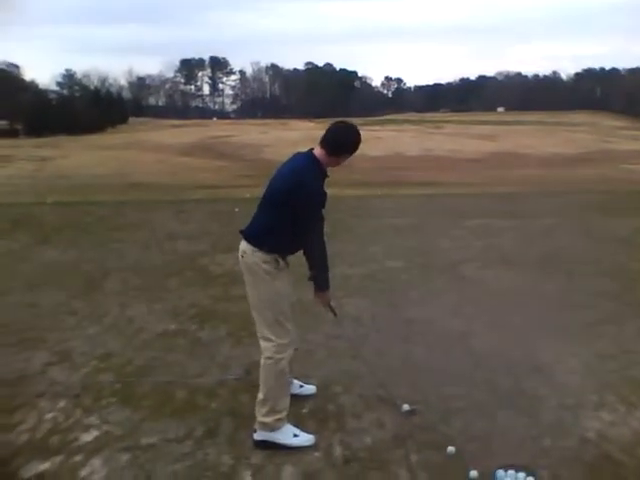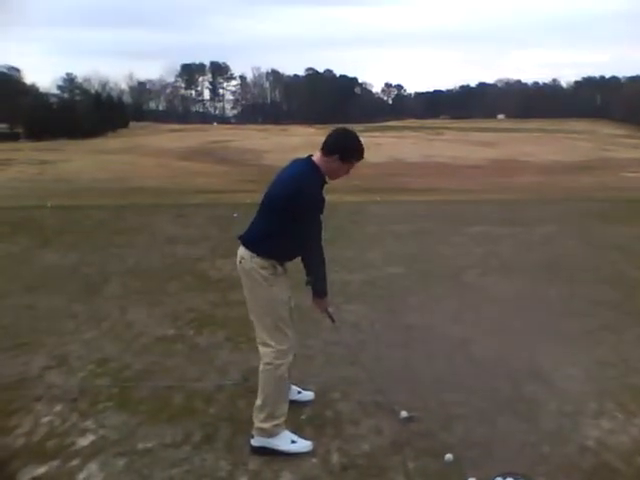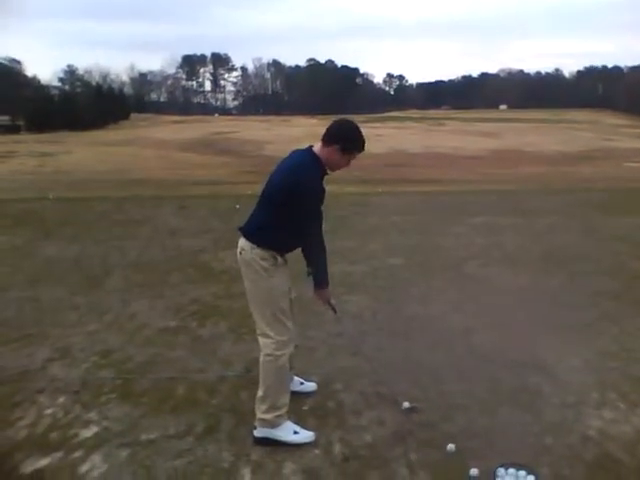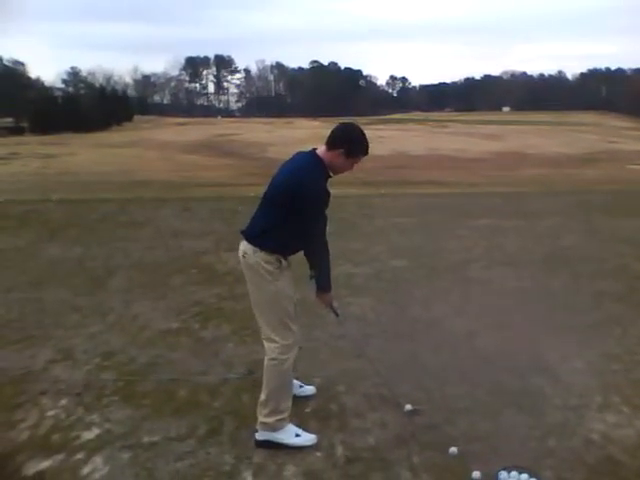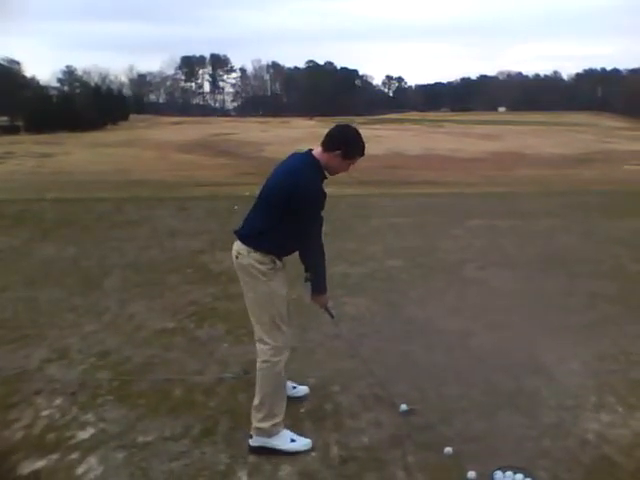
dt=0.5s
person 1, frame 1
left shoulder: (302, 163)
right shoulder: (309, 182)
right elbow: (313, 237)
left wrist: (315, 274)
right wrist: (322, 284)
left hip: (264, 250)
right hip: (264, 257)
left knee: (280, 326)
right knee: (278, 339)
left ankle: (281, 381)
right ankle: (269, 426)
person 1, frame 2
left shoulder: (301, 169)
right shoulder: (306, 187)
left elbow: (303, 238)
right elbow: (311, 243)
left wrist: (313, 280)
right wrist: (320, 290)
left hip: (264, 257)
right hip: (262, 264)
left knee: (282, 327)
right knee: (277, 345)
left ankle: (279, 388)
right ankle: (267, 432)
person 1, frame 3
left shoulder: (302, 160)
right shoulder: (307, 179)
left elbow: (303, 229)
right elbow: (311, 234)
left wrist: (314, 270)
right wrist: (321, 282)
left hip: (264, 248)
right hip: (262, 254)
left knee: (283, 319)
right knee: (277, 336)
left ankle: (281, 378)
right ankle: (270, 423)
person 1, frame 4
left shoulder: (304, 161)
right shoulder: (311, 182)
right elbow: (315, 237)
left wrist: (315, 271)
right wrist: (324, 285)
left hip: (263, 250)
right hip: (265, 258)
left knee: (283, 327)
right knee: (282, 340)
left ankle: (282, 383)
right ankle: (271, 426)
person 1, frame 5
left shoulder: (299, 162)
right shoulder: (308, 184)
right elbow: (311, 239)
left wrist: (309, 270)
right wrist: (319, 287)
left hip: (254, 249)
right hip: (259, 258)
left knee: (277, 327)
right knee: (274, 342)
left ankle: (275, 384)
right ankle: (265, 431)
